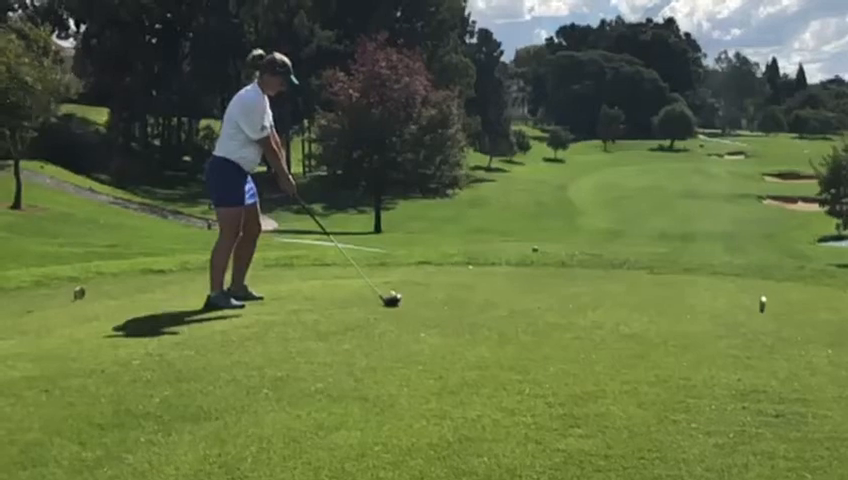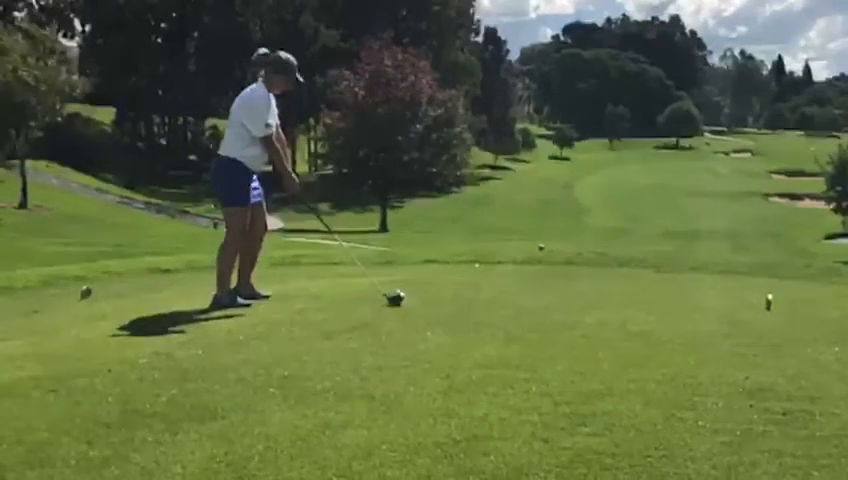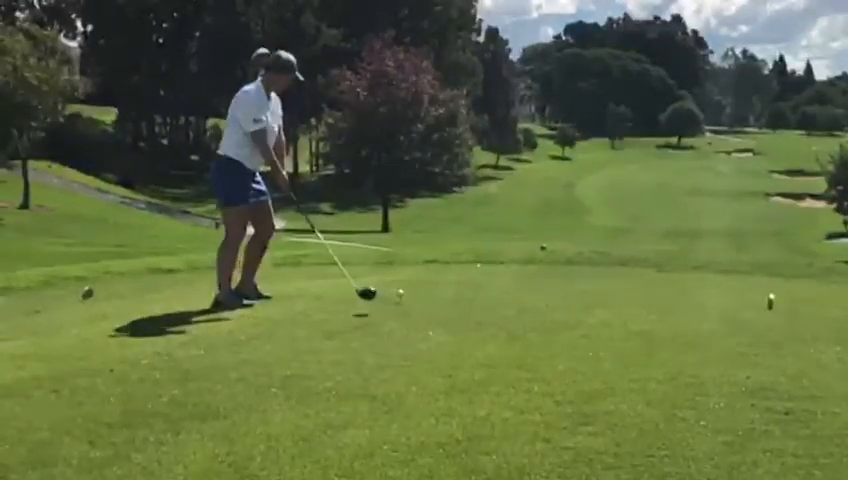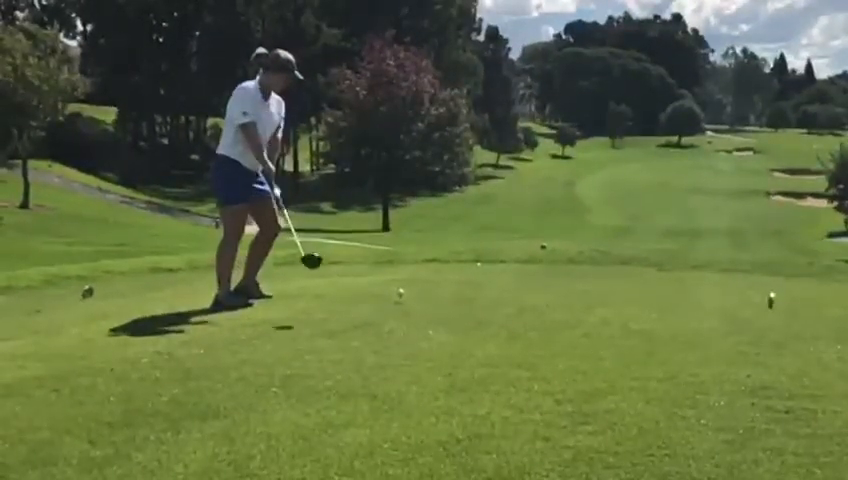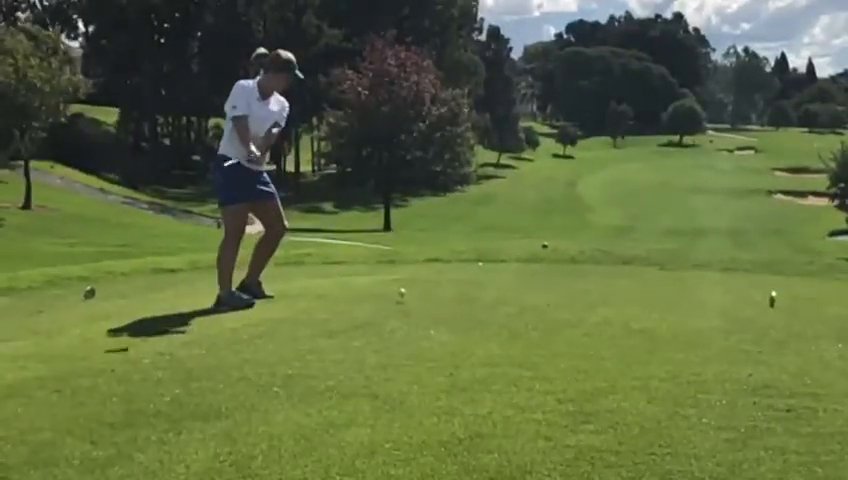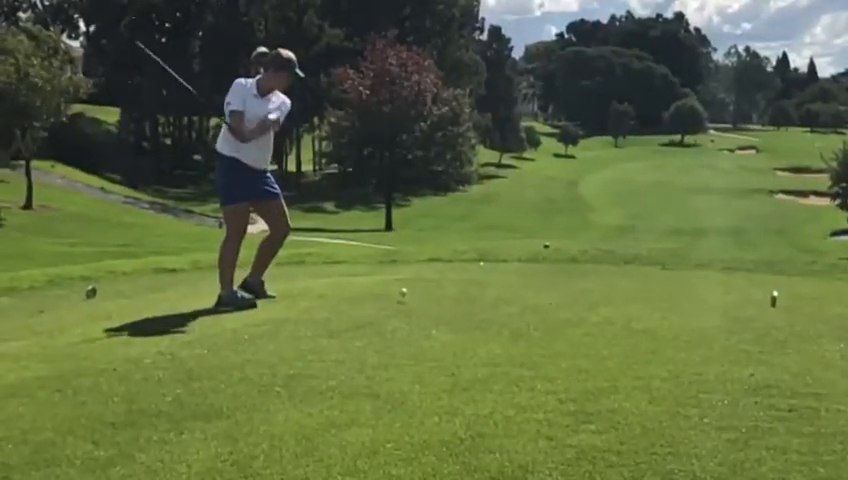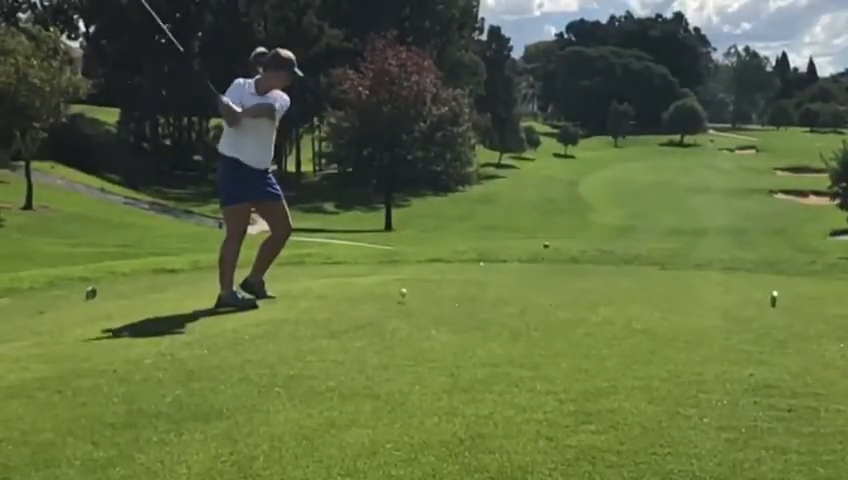
dt=0.7s
person 1, frame 1
left shoulder: (260, 99)
right shoulder: (251, 100)
left elbow: (274, 139)
right elbow: (266, 146)
left wrist: (283, 174)
right wrist: (284, 177)
left hip: (240, 172)
right hip: (226, 170)
left knee: (252, 229)
right knee: (230, 233)
left ankle: (237, 287)
right ankle: (215, 294)
person 1, frame 2
left shoulder: (267, 97)
right shoulder: (255, 98)
left elbow: (279, 138)
right elbow: (269, 144)
left wrist: (287, 172)
right wrist: (288, 176)
left hip: (246, 171)
right hip: (232, 169)
left knee: (257, 228)
right knee: (237, 232)
left ankle: (243, 286)
right ankle: (222, 293)
person 1, frame 3
left shoulder: (274, 101)
right shoulder: (249, 96)
left elbow: (278, 139)
right elbow: (260, 141)
left wrist: (281, 171)
right wrist: (278, 172)
left hip: (249, 171)
right hip: (231, 169)
left knee: (265, 229)
right knee: (235, 233)
left ankle: (245, 286)
right ankle: (223, 294)
person 1, frame 4
left shoulder: (278, 103)
right shoulder: (245, 92)
left elbow: (275, 137)
right elbow: (249, 133)
left wrist: (270, 165)
right wrist: (265, 163)
left hip: (252, 171)
right hip: (231, 167)
left knee: (271, 227)
right knee: (234, 232)
left ankle: (247, 284)
right ankle: (223, 293)
person 1, frame 5
left shoulder: (281, 105)
right shoulder: (243, 89)
left elbow: (272, 133)
right elbow: (240, 124)
left wrist: (259, 152)
right wrist: (250, 150)
left hip: (256, 171)
right hip: (232, 168)
left knee: (277, 227)
right knee: (234, 232)
left ankle: (250, 282)
right ankle: (225, 293)
person 1, frame 6
left shoulder: (282, 102)
right shoulder: (241, 87)
left elbow: (270, 122)
right elbow: (235, 120)
left wrist: (251, 134)
right wrist: (240, 132)
left hip: (259, 170)
right hip: (233, 165)
left knee: (282, 227)
right knee: (236, 231)
left ankle: (253, 281)
right ankle: (226, 292)
person 1, frame 7
left shoulder: (281, 100)
right shoulder: (239, 86)
left elbow: (261, 110)
right elbow: (232, 120)
left wrist: (236, 110)
right wrist: (231, 114)
left hip: (261, 171)
right hip: (235, 167)
left knee: (283, 228)
right knee: (236, 232)
left ankle: (254, 280)
right ankle: (226, 292)
